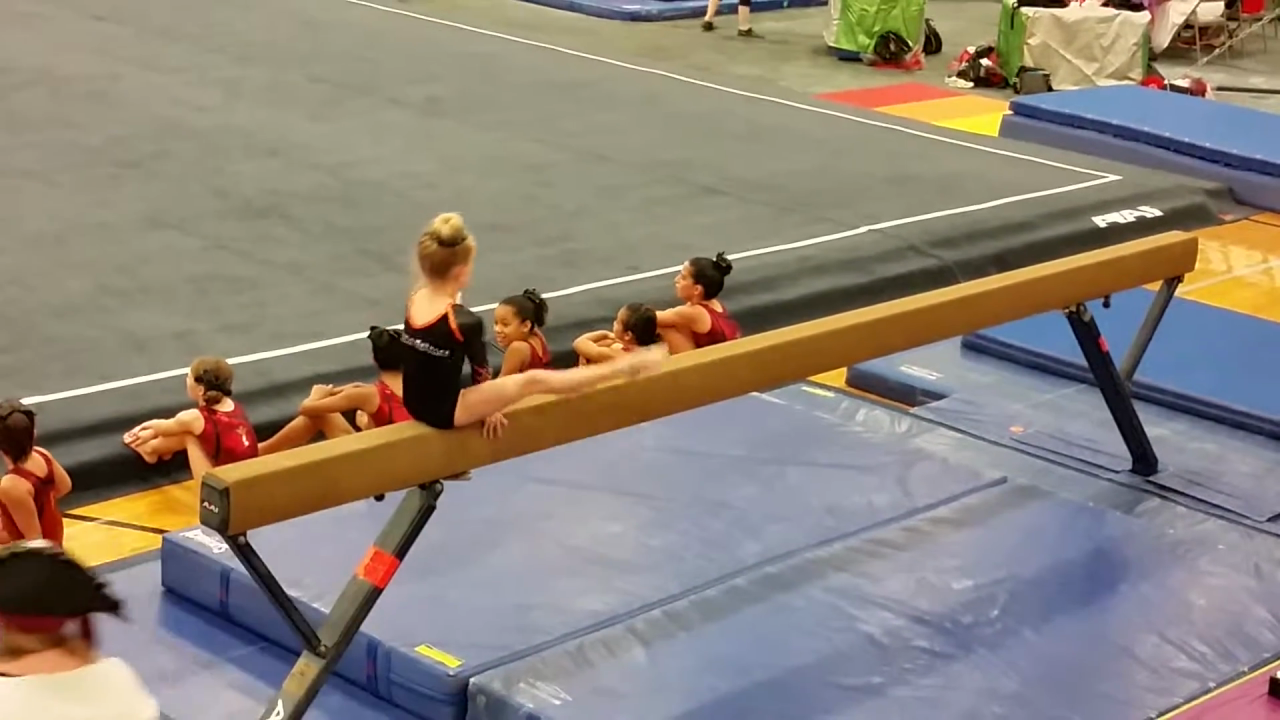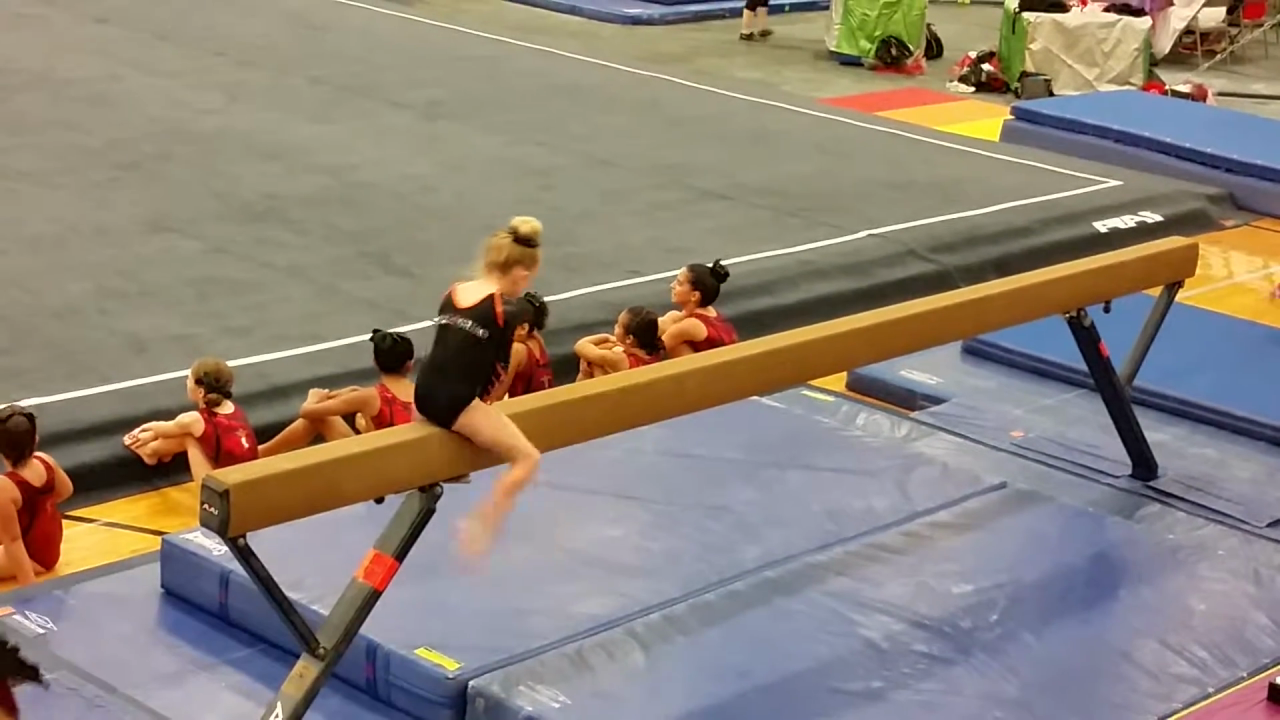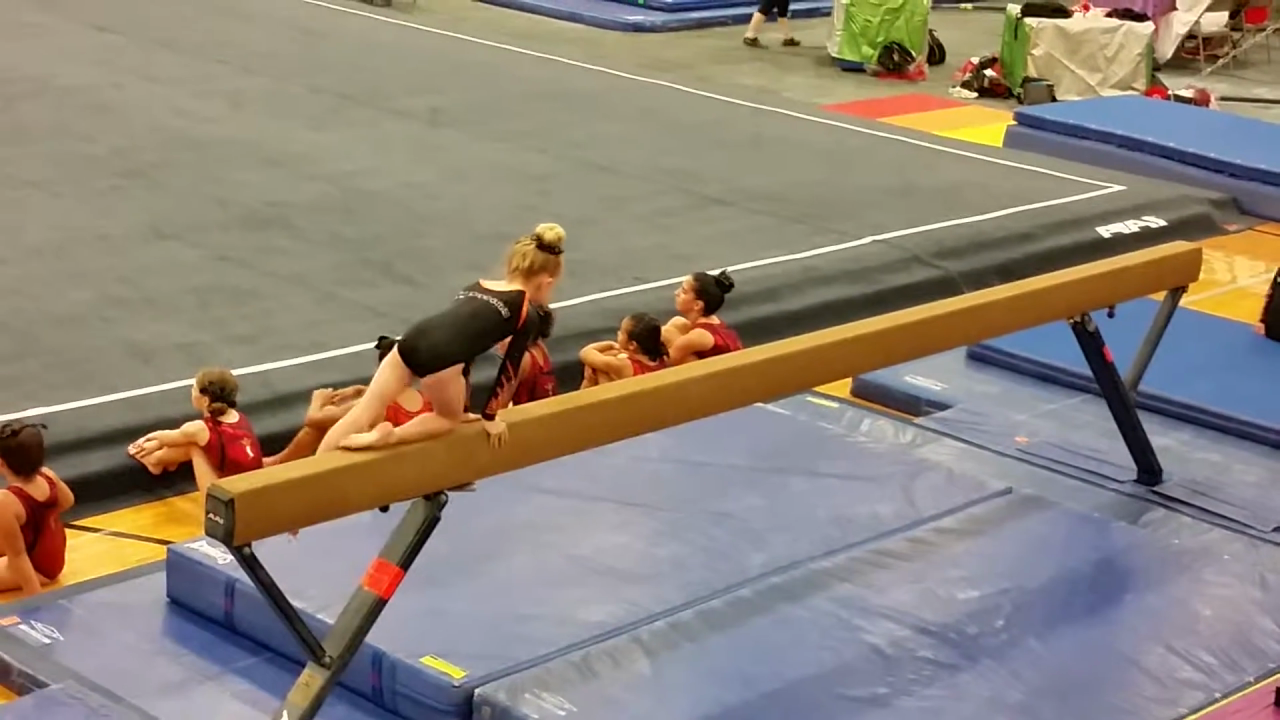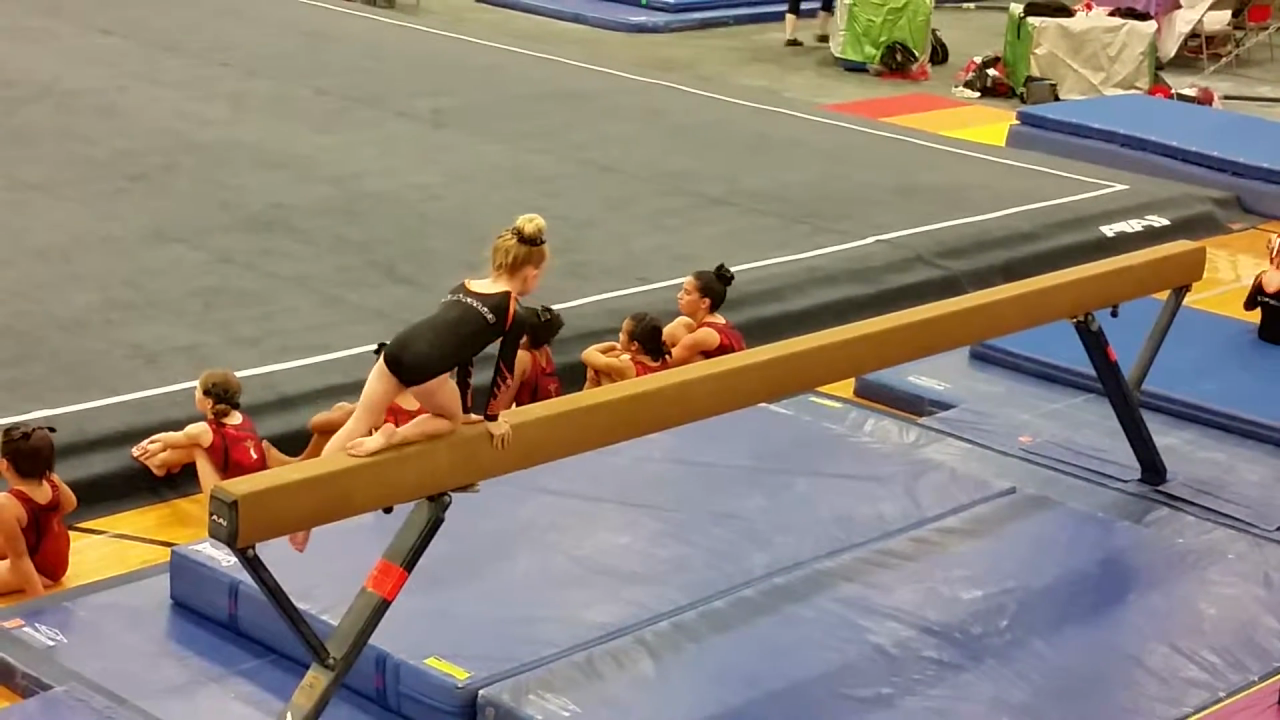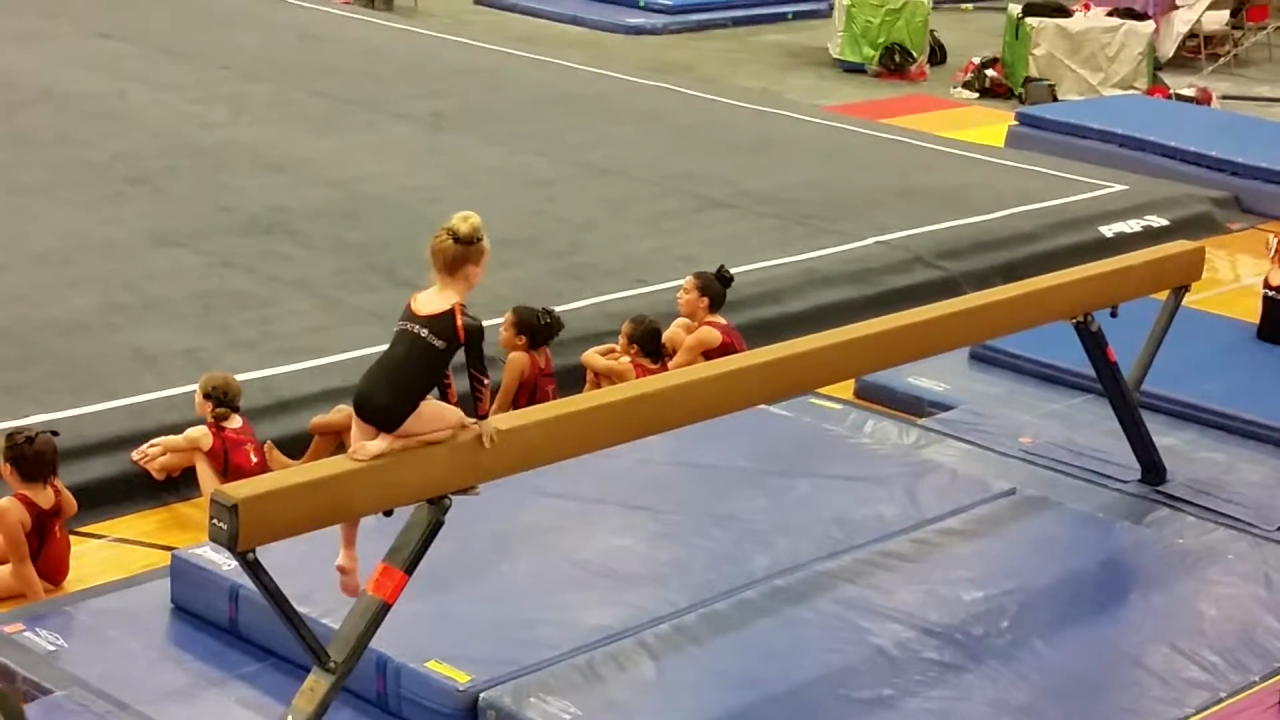
dt=0.5s
person 1, frame 1
left shoulder: (414, 299)
right shoulder: (466, 322)
right elbow: (480, 371)
right wrist: (489, 409)
left hip: (415, 406)
right hip: (444, 411)
right knee: (535, 380)
right ankle: (628, 365)
person 1, frame 2
left shoulder: (454, 293)
right shoulder: (506, 312)
right elbow: (496, 369)
right wrist: (484, 404)
left hip: (425, 396)
right hip: (455, 404)
right knee: (528, 458)
right ankle: (482, 525)
person 1, frame 3
left shoulder: (475, 287)
right shoulder: (526, 317)
right elbow: (509, 372)
left wrist: (461, 409)
right wrist: (490, 417)
left hip: (412, 340)
right hip: (439, 357)
left knee: (363, 412)
right knee: (449, 418)
right ankle: (388, 436)
person 1, frame 4
left shoulder: (463, 287)
right shoulder: (516, 316)
right elbow: (504, 372)
left wrist: (465, 408)
right wrist: (492, 418)
left hip: (397, 348)
right hip: (425, 366)
left knee: (357, 424)
right knee: (451, 418)
right ankle: (391, 436)
person 1, frame 5
left shoulder: (416, 301)
right shoulder: (466, 324)
right elbow: (479, 375)
left wrist: (448, 405)
right wrist: (483, 420)
left hip: (365, 395)
right hip: (394, 410)
right knee: (455, 421)
left ankle: (348, 556)
right ankle: (387, 444)
